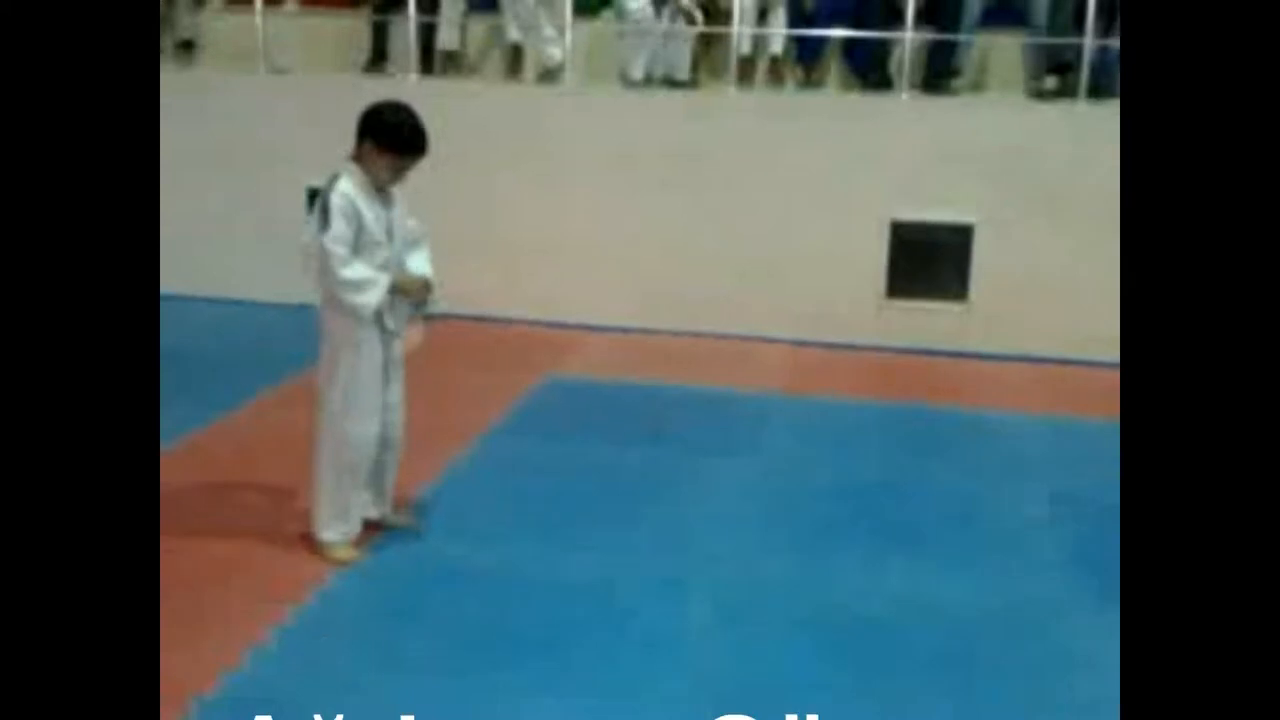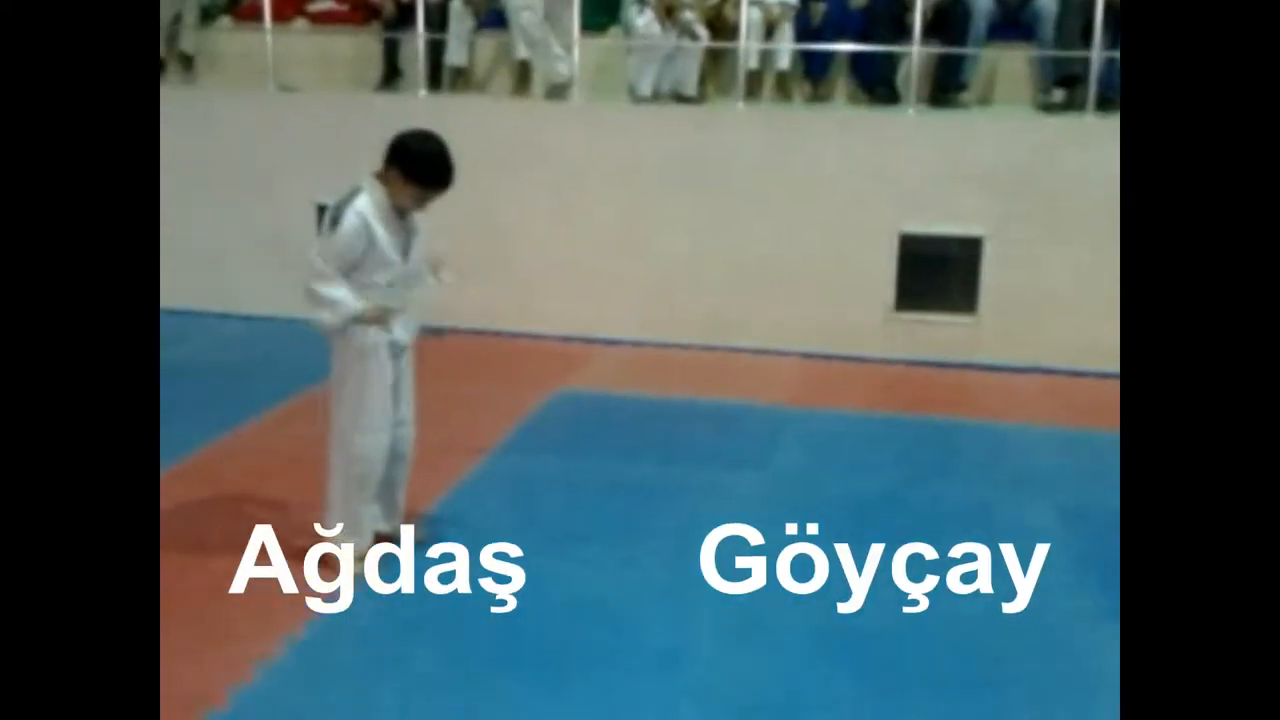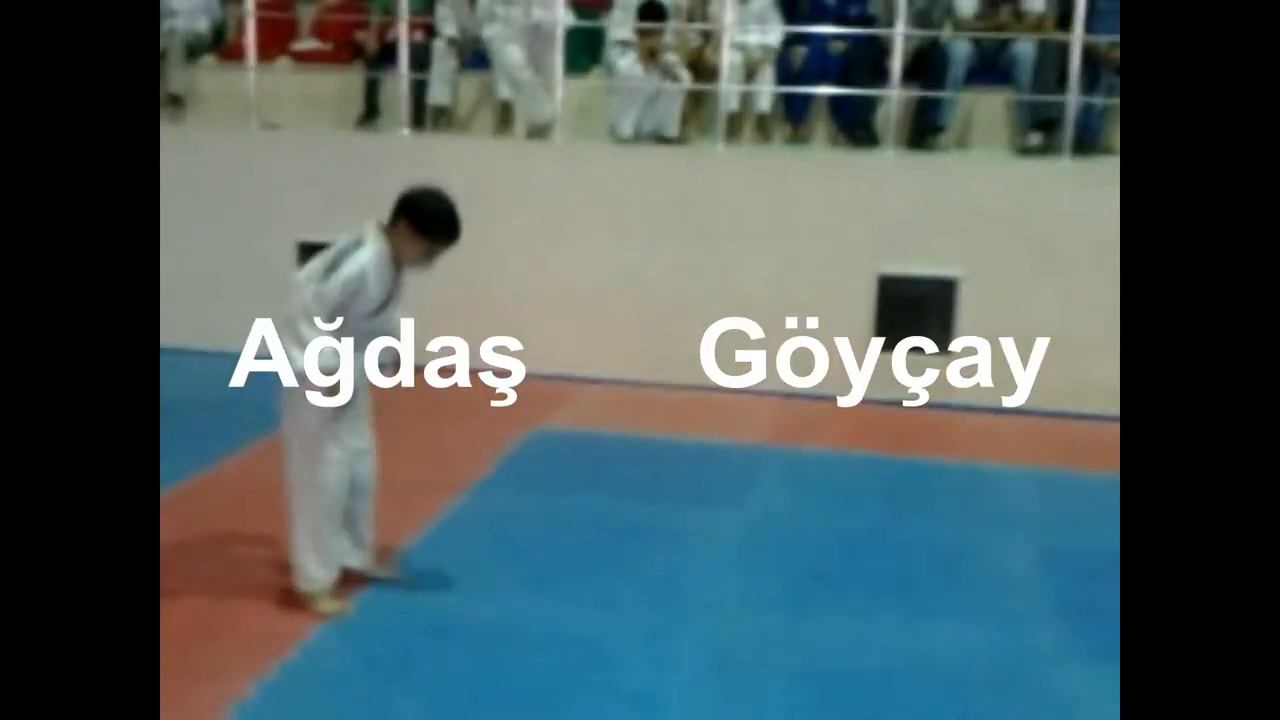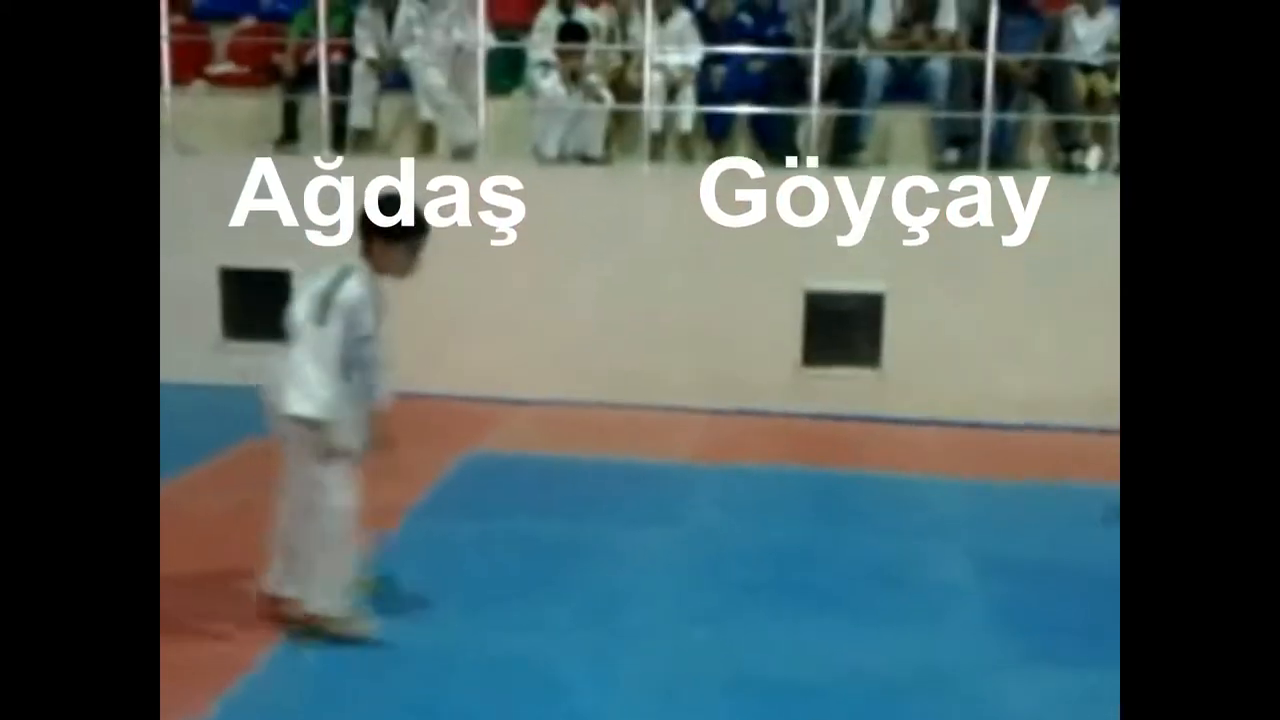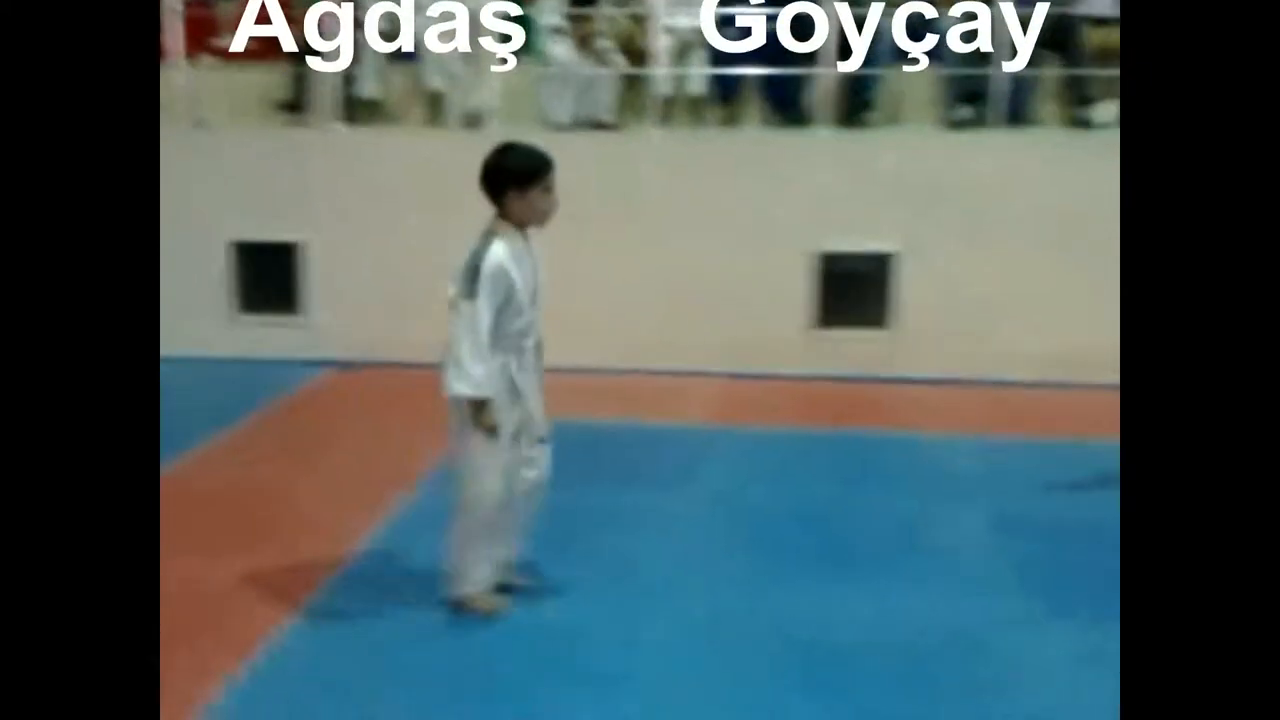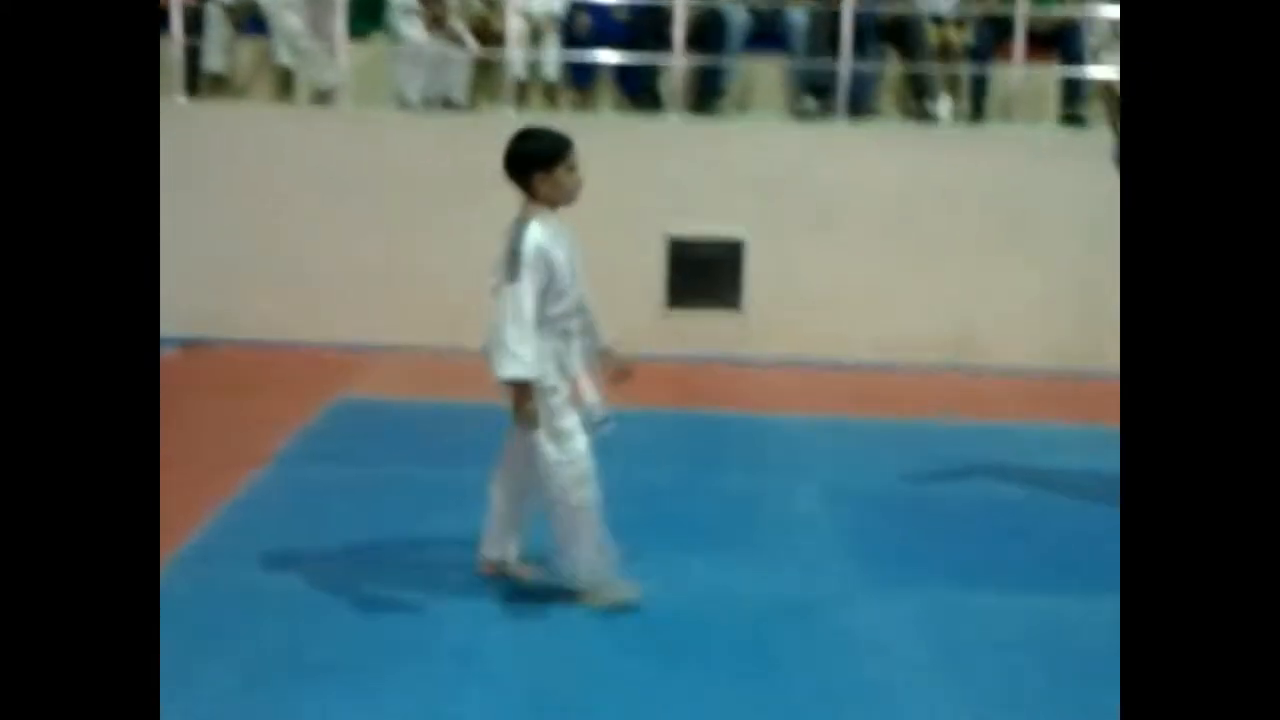
dt=0.5s
person 1, frame 1
left shoulder: (388, 196)
right shoulder: (339, 198)
left elbow: (413, 242)
right elbow: (334, 270)
left wrist: (419, 278)
right wrist: (393, 285)
left hip: (387, 327)
right hip: (352, 329)
left knee: (388, 423)
right knee: (350, 428)
left ankle: (373, 505)
right ankle: (334, 529)
person 1, frame 2
left shoulder: (400, 213)
right shoulder: (355, 214)
right elbow: (323, 276)
left wrist: (424, 265)
right wrist: (359, 311)
left hip: (398, 339)
right hip: (362, 343)
left knee: (399, 437)
right knee: (362, 443)
left ankle: (384, 522)
right ankle: (347, 542)
person 1, frame 3
left shoulder: (390, 261)
right shoulder: (355, 264)
right elbow: (305, 318)
right wrist: (324, 372)
left hip: (351, 377)
right hip: (321, 380)
left knee: (359, 468)
right knee: (323, 474)
left ankle: (354, 555)
right ankle: (314, 580)
person 1, frame 4
left shoulder: (368, 289)
right shoulder: (344, 292)
left elbow: (366, 359)
right elbow: (314, 358)
left wrist: (371, 413)
right wrist: (319, 424)
left hip: (338, 409)
right hip: (317, 412)
left knee: (308, 500)
right knee: (334, 503)
left ankle: (287, 591)
right ankle: (323, 606)
person 1, frame 5
left shoulder: (520, 247)
right shoulder: (492, 258)
right elbow: (470, 333)
right wrist: (479, 402)
left hip: (515, 381)
right hip: (490, 385)
left knee: (530, 471)
right knee: (485, 485)
left ankle: (498, 561)
right ankle: (467, 584)
person 1, frame 6
left shoulder: (551, 231)
right shoulder: (529, 240)
right elbow: (514, 317)
left wrist: (601, 351)
right wrist: (521, 388)
left hip: (558, 365)
right hip: (540, 372)
left knee: (522, 465)
right knee: (571, 470)
left ankle: (497, 554)
right ankle: (593, 579)
